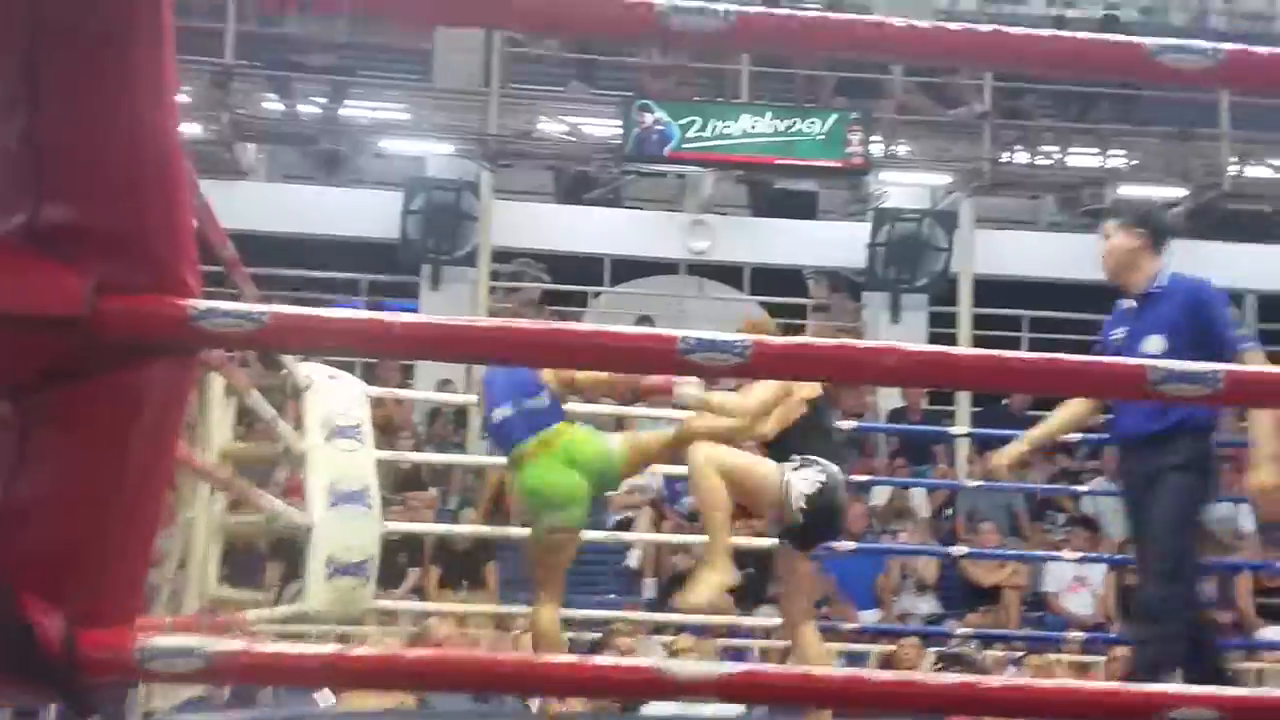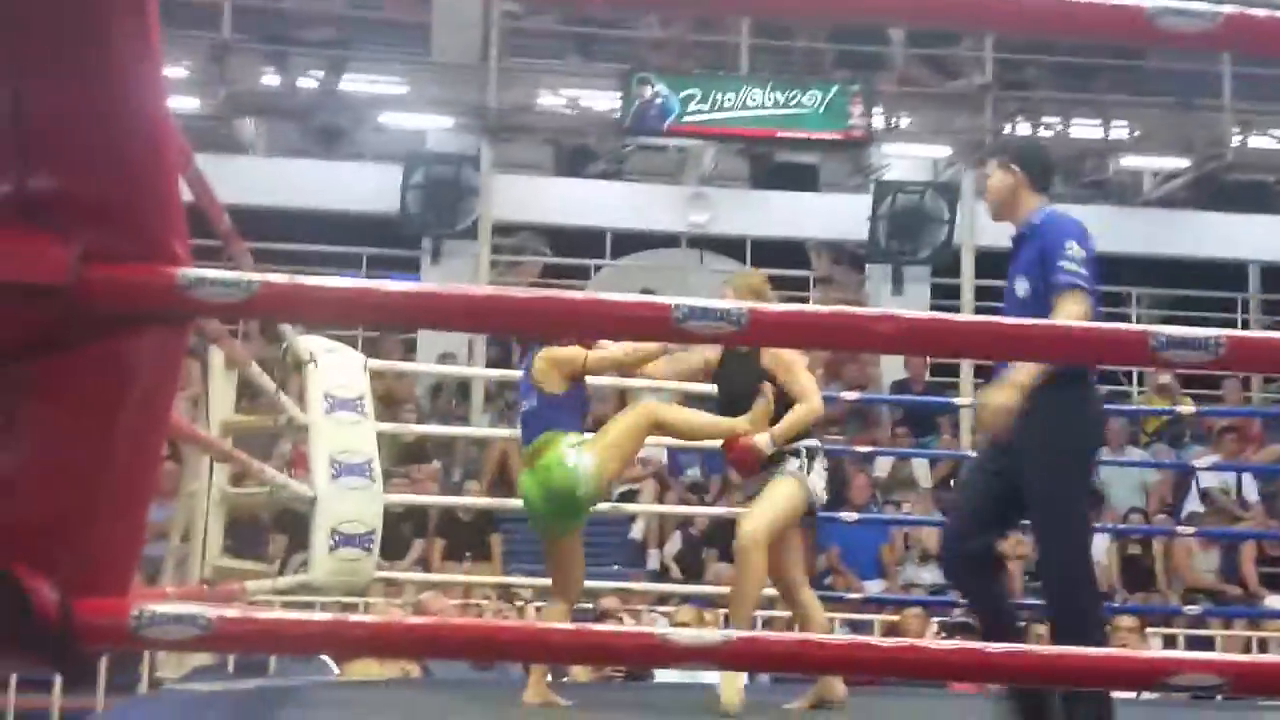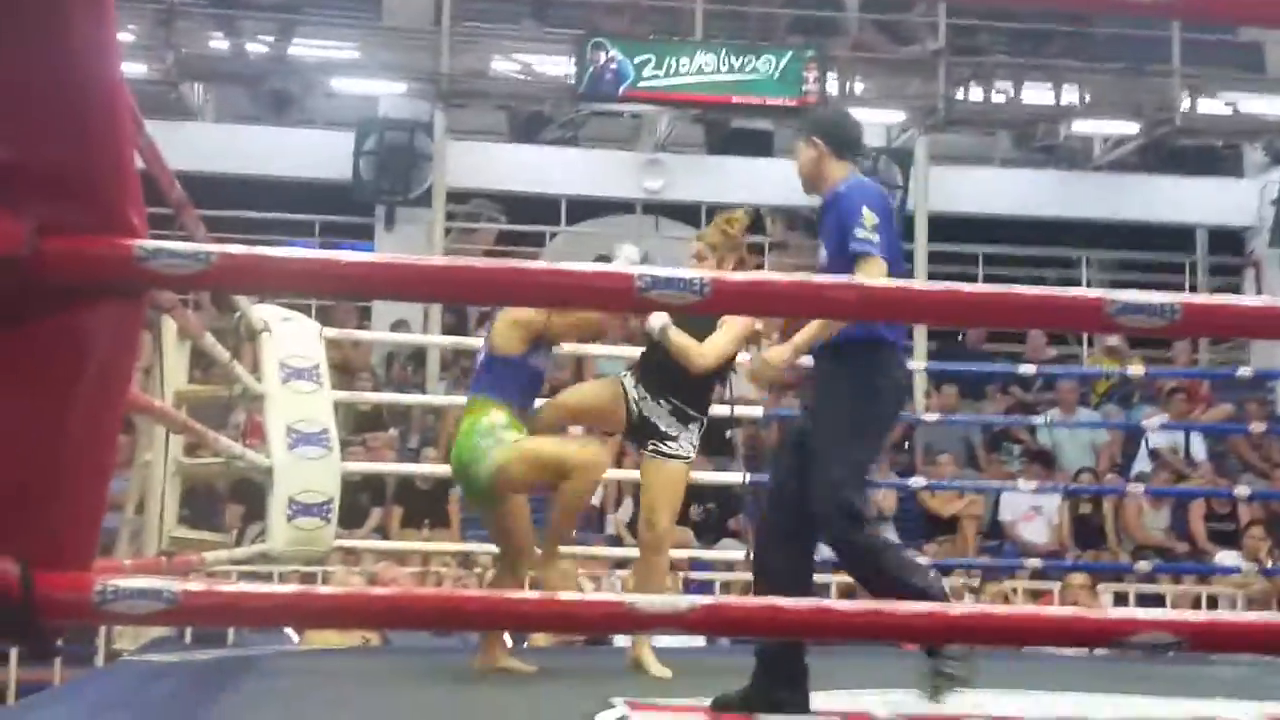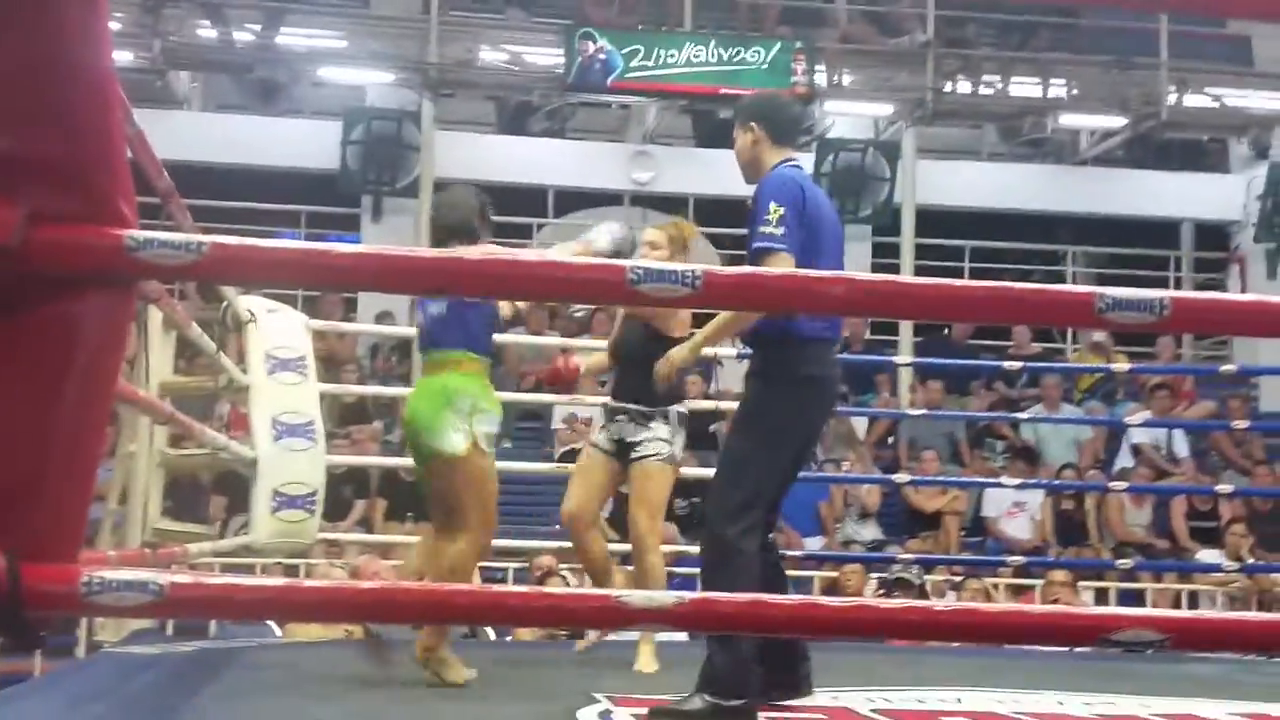
dt=0.4s
person 1, frame 1
left shoulder: (1193, 295)
right shoulder: (1117, 320)
right elbow: (1087, 400)
right wrist: (1023, 445)
left hip: (1181, 459)
right hip: (1136, 463)
left knee: (1157, 597)
right knee: (1173, 600)
person 1, frame 2
left shoulder: (1059, 230)
right shoulder: (1025, 244)
left elbow: (1073, 314)
left wrist: (1015, 382)
right wrist: (1008, 389)
left hip: (1057, 417)
right hip: (1023, 418)
left knee: (1065, 568)
right knee: (962, 541)
person 1, frame 3
left shoulder: (857, 196)
right shoulder: (841, 207)
left elbow: (871, 286)
left wrist: (793, 345)
left hip: (861, 374)
right hip: (840, 376)
left knee: (836, 515)
right knee: (782, 524)
person 1, frame 4
left shoulder: (778, 187)
right shoulder: (815, 195)
left wrist: (693, 345)
left hip: (787, 368)
right hip: (811, 367)
left knee: (730, 519)
right knee: (749, 519)
right ankle: (780, 667)
person 2, frame 1
left shoulder: (790, 379)
right shoulder: (790, 395)
left elbow: (741, 410)
left wrist: (691, 395)
left hip: (808, 482)
right hip: (818, 495)
left knee: (702, 455)
right knee: (798, 619)
left ankle: (717, 570)
person 2, frame 2
left shoulder: (777, 349)
right shoulder: (718, 354)
left elbow: (813, 406)
right elbow: (657, 369)
left wrist: (767, 439)
left hip: (796, 463)
right hip: (761, 474)
left knee: (749, 537)
right knee: (793, 584)
right ankle: (829, 683)
person 2, frame 3
left shoulder: (740, 315)
left elbow: (700, 361)
left wrist: (656, 323)
left hip: (678, 424)
right hip: (637, 393)
left knee: (656, 533)
right knee: (557, 410)
left ankle: (642, 644)
person 2, frame 4
left shoulder: (674, 301)
right shoulder: (631, 305)
left elbow: (647, 307)
right wrist: (582, 365)
left hip: (656, 423)
right hip: (616, 417)
left knee: (644, 535)
right knee: (574, 515)
left ankle: (648, 643)
person 3, frame 1
left shoulder: (488, 383)
right shoulder: (544, 371)
right elbow: (607, 384)
right wrist: (663, 384)
left hip: (547, 482)
left knee: (548, 595)
right knee: (684, 433)
person 3, frame 2
left shoulder: (542, 368)
right shoulder: (555, 359)
right elbow: (620, 358)
right wrist: (670, 341)
left hip: (541, 484)
right hip: (567, 468)
left knee: (565, 591)
right knee: (649, 412)
left ankle: (536, 686)
right ankle: (743, 425)
person 3, frame 3
left shoulder: (534, 335)
right shoulder: (520, 317)
left elbow: (587, 329)
right elbow: (591, 323)
left hip: (490, 446)
right hip: (486, 440)
left knee: (517, 555)
right knee: (591, 460)
left ankle: (492, 650)
right ankle: (552, 558)
person 3, frame 4
right shoulder: (475, 255)
right wrist: (594, 243)
left hip: (427, 399)
right hip: (456, 398)
left knee: (448, 524)
right knee: (475, 531)
left ankle: (415, 627)
right ankle: (431, 641)
